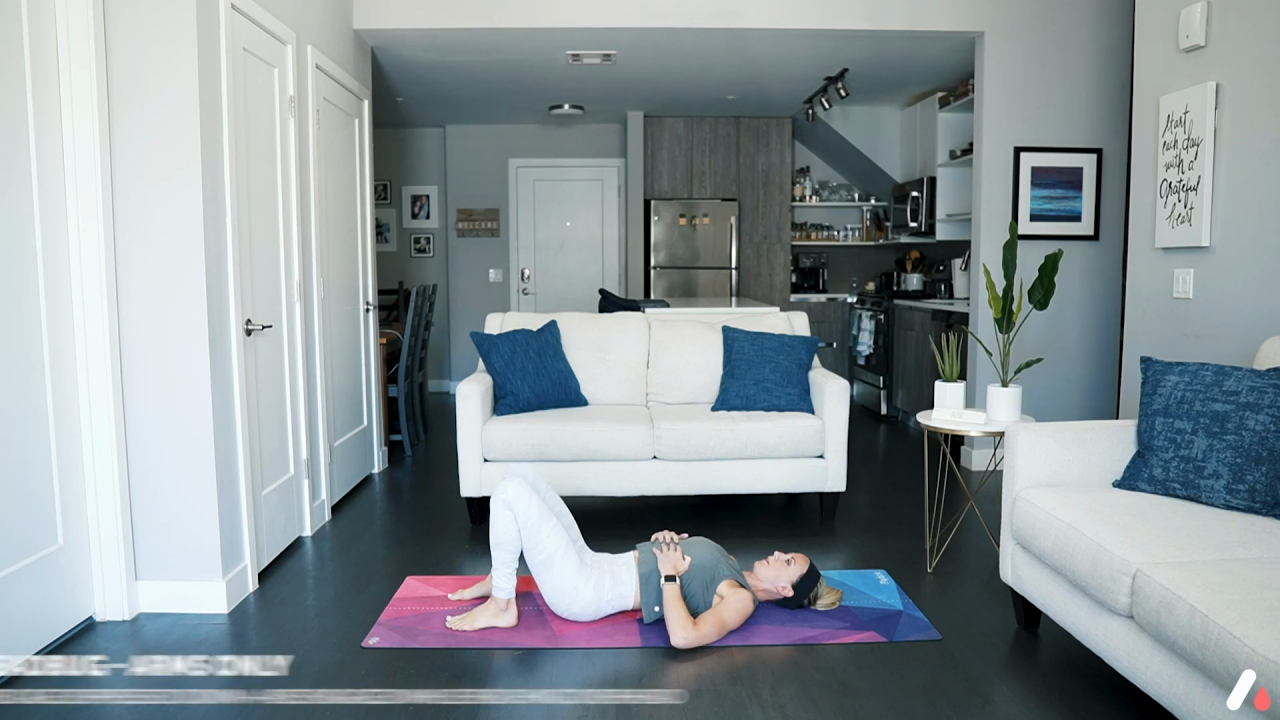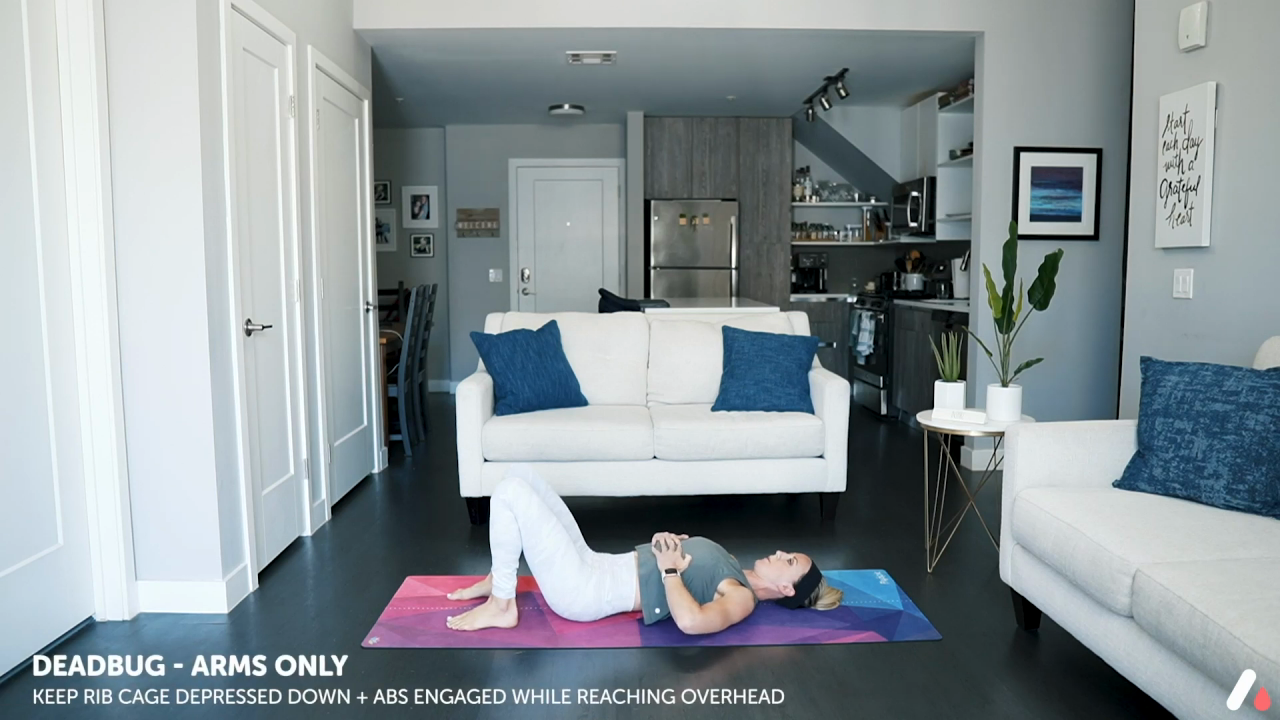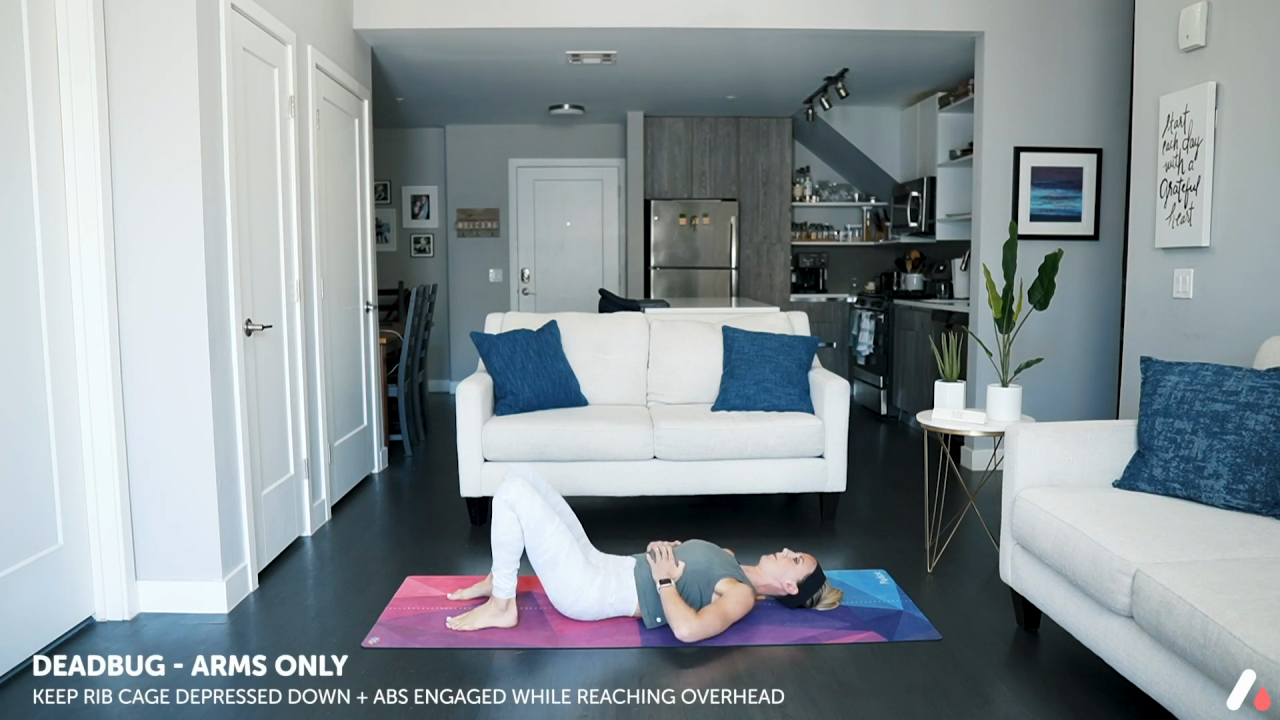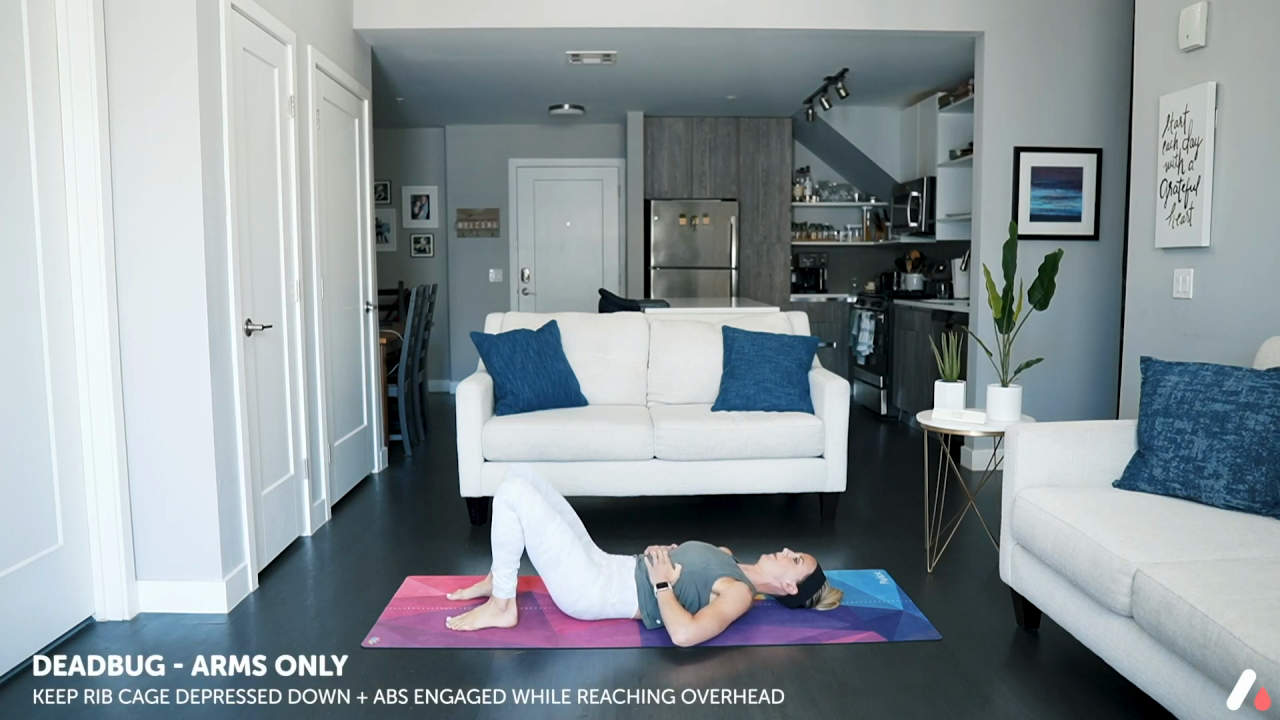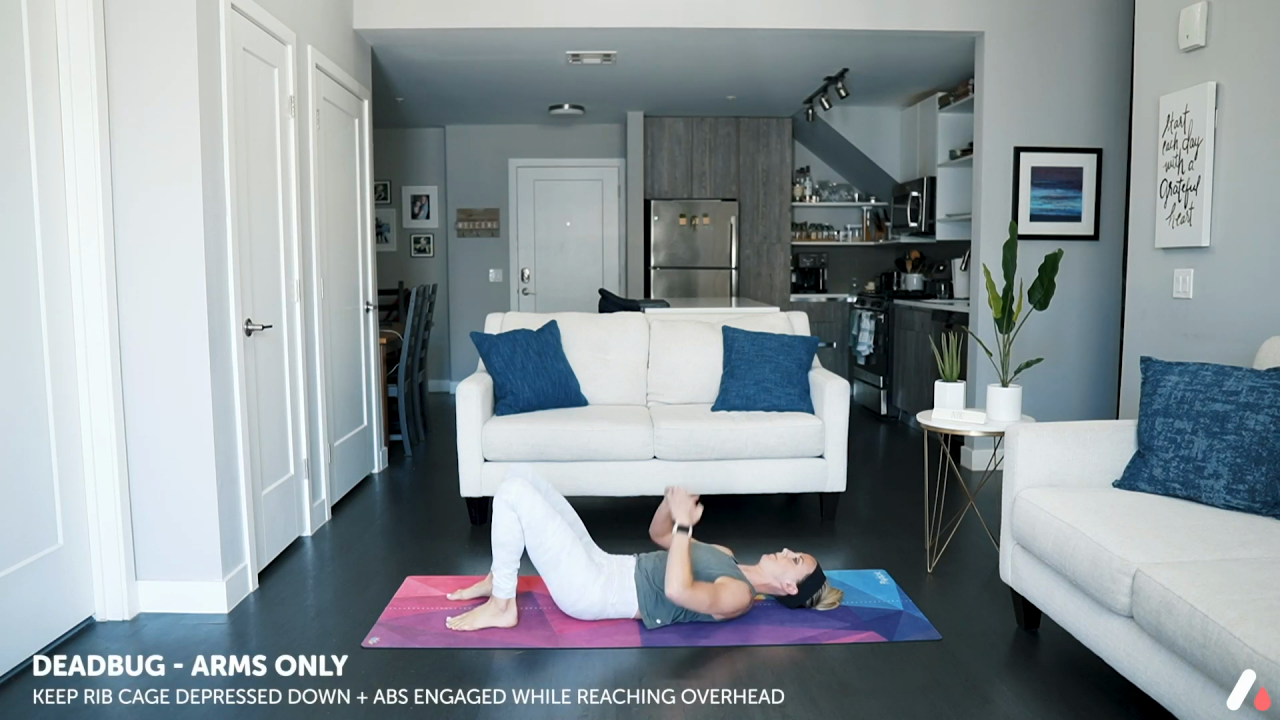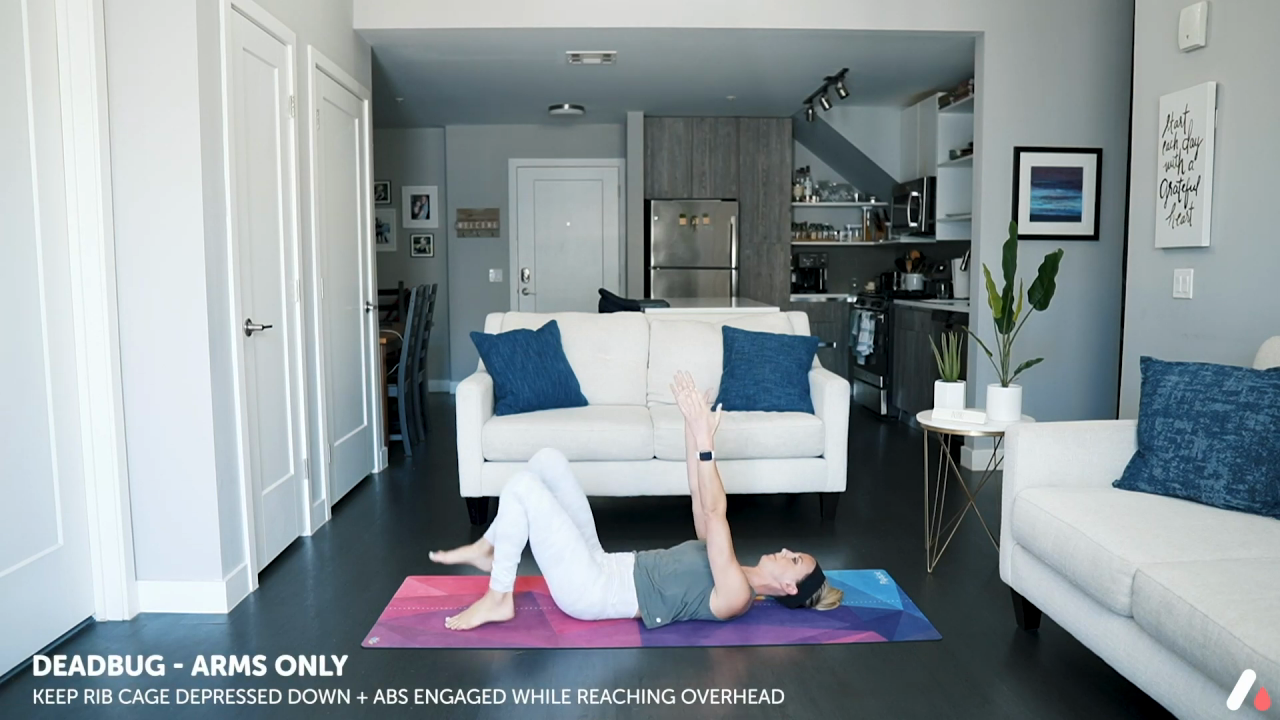
dt=0.7s
person 1, frame 1
left shoulder: (740, 600)
right shoulder: (733, 575)
left elbow: (683, 637)
left wrist: (670, 574)
right wrist: (666, 540)
left hip: (581, 593)
right hip: (593, 566)
left knee: (510, 492)
right knee: (521, 473)
left ankle: (501, 606)
right ankle: (498, 579)
person 1, frame 2
left shoulder: (741, 599)
right shoulder: (734, 574)
left elbow: (691, 621)
left wrist: (670, 569)
right wrist: (669, 544)
left hip: (581, 591)
right hip: (592, 567)
left knee: (510, 492)
right knee: (520, 473)
left ankle: (502, 607)
right ankle: (498, 579)
person 1, frame 3
left shoulder: (741, 595)
right shoulder: (734, 572)
left elbow: (686, 629)
left wrist: (664, 578)
right wrist: (666, 549)
left hip: (585, 591)
right hip: (599, 566)
left knee: (512, 493)
right knee: (521, 473)
left ankle: (501, 606)
right ankle: (497, 579)
person 1, frame 4
left shoulder: (739, 594)
right shoulder: (731, 568)
left elbow: (684, 634)
left wrist: (662, 583)
right wrist: (665, 554)
left hip: (588, 590)
right hip: (601, 568)
left knee: (513, 492)
right knee: (522, 474)
left ankle: (501, 606)
right ankle: (497, 579)
person 1, frame 5
left shoulder: (738, 595)
right shoulder: (729, 559)
left elbow: (677, 591)
right elbow: (659, 533)
left wrist: (682, 522)
right wrist: (672, 506)
left hip: (590, 591)
right hip: (602, 567)
left knee: (513, 492)
right knee: (522, 474)
left ankle: (501, 606)
right ankle: (497, 579)
person 1, frame 6
left shoulder: (736, 594)
right shoulder: (727, 566)
left elbow: (715, 512)
right elbow: (700, 497)
left wrist: (705, 440)
right wrist: (692, 423)
left hip: (586, 591)
right hip: (600, 572)
left knee: (521, 486)
right knee: (546, 460)
left ankle: (498, 600)
right ankle: (489, 549)
